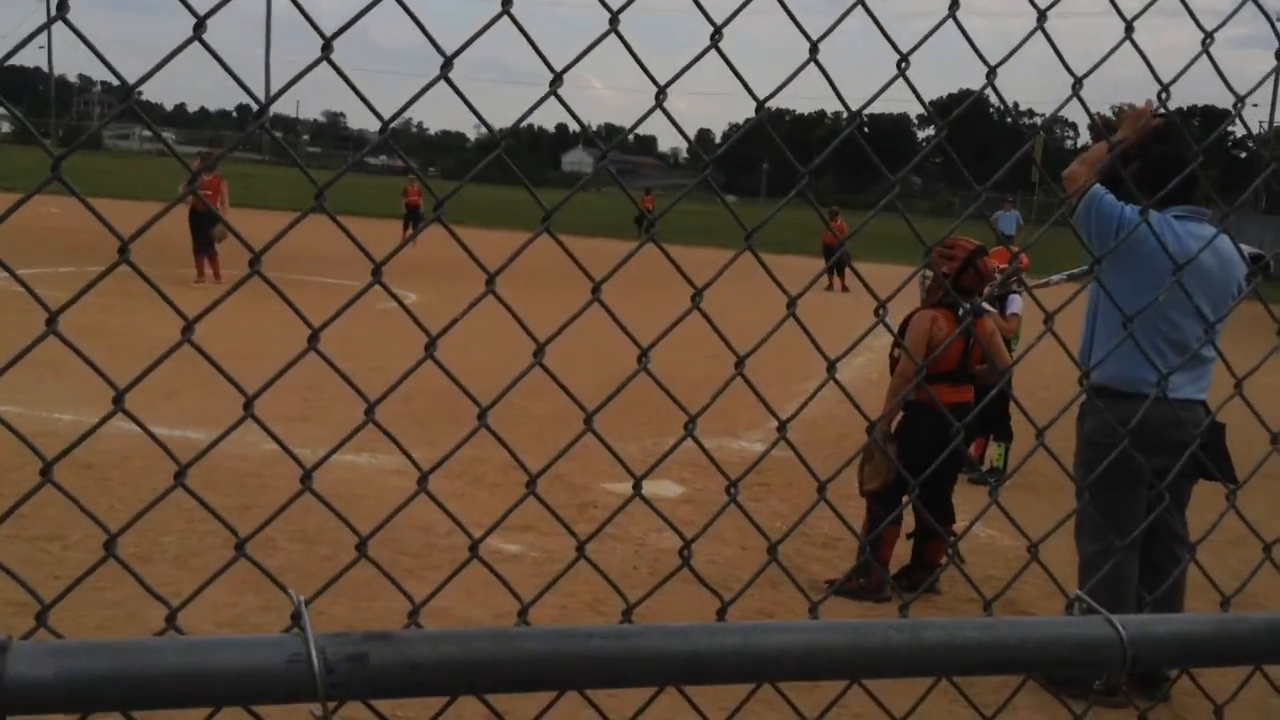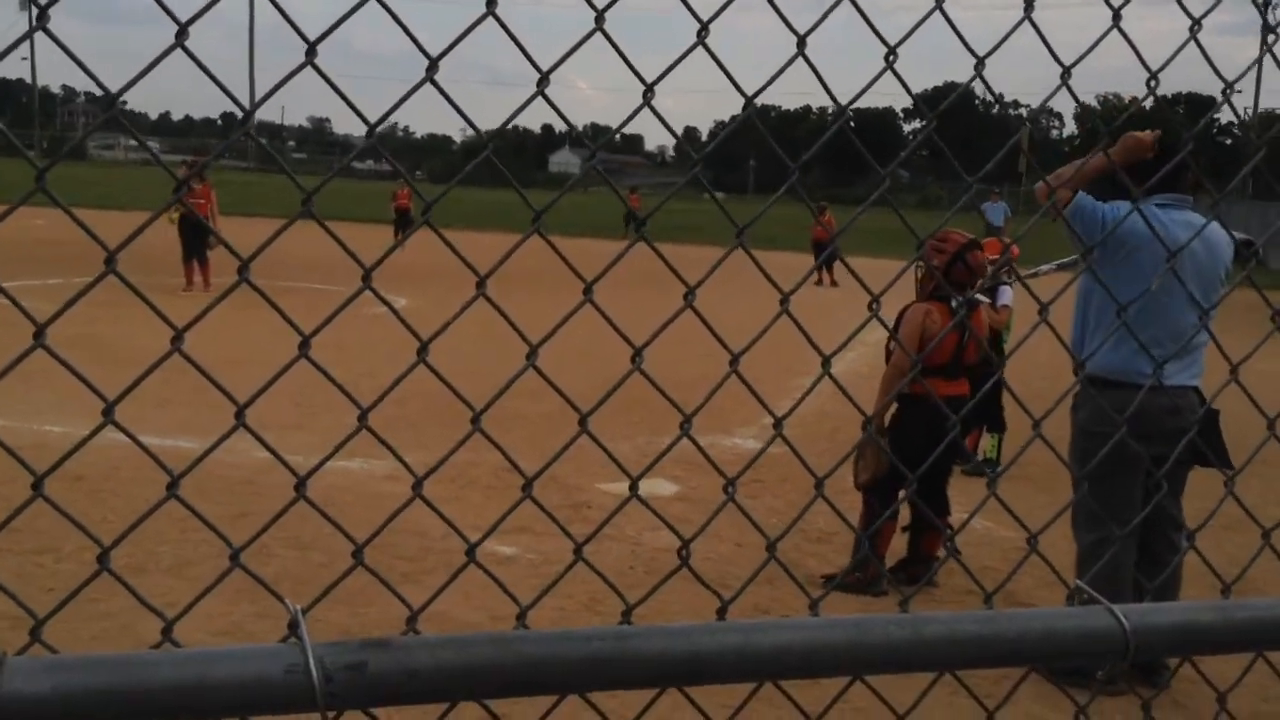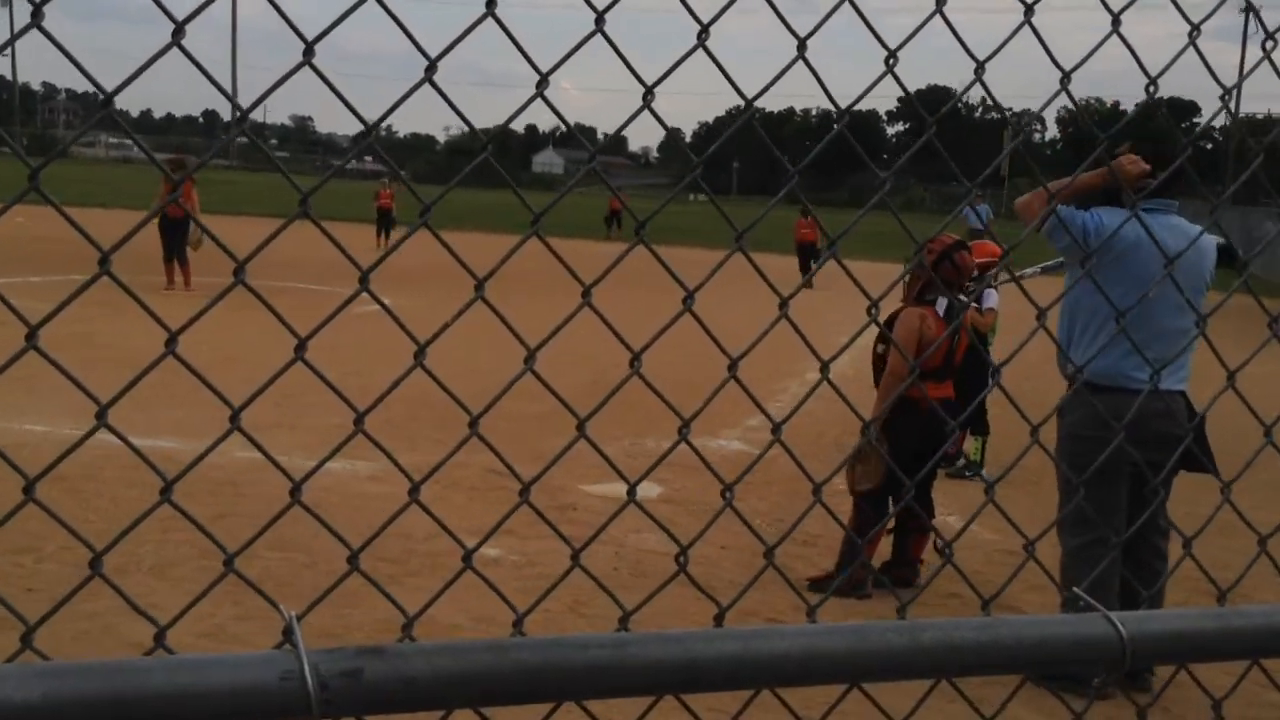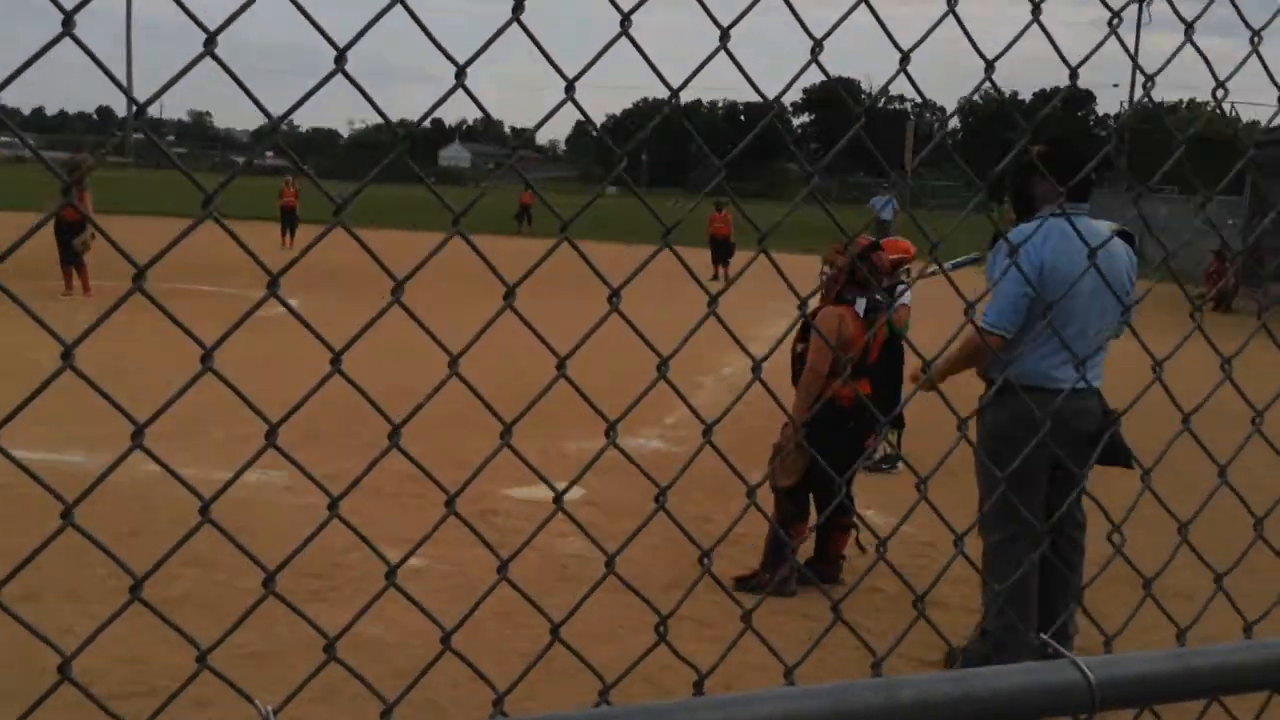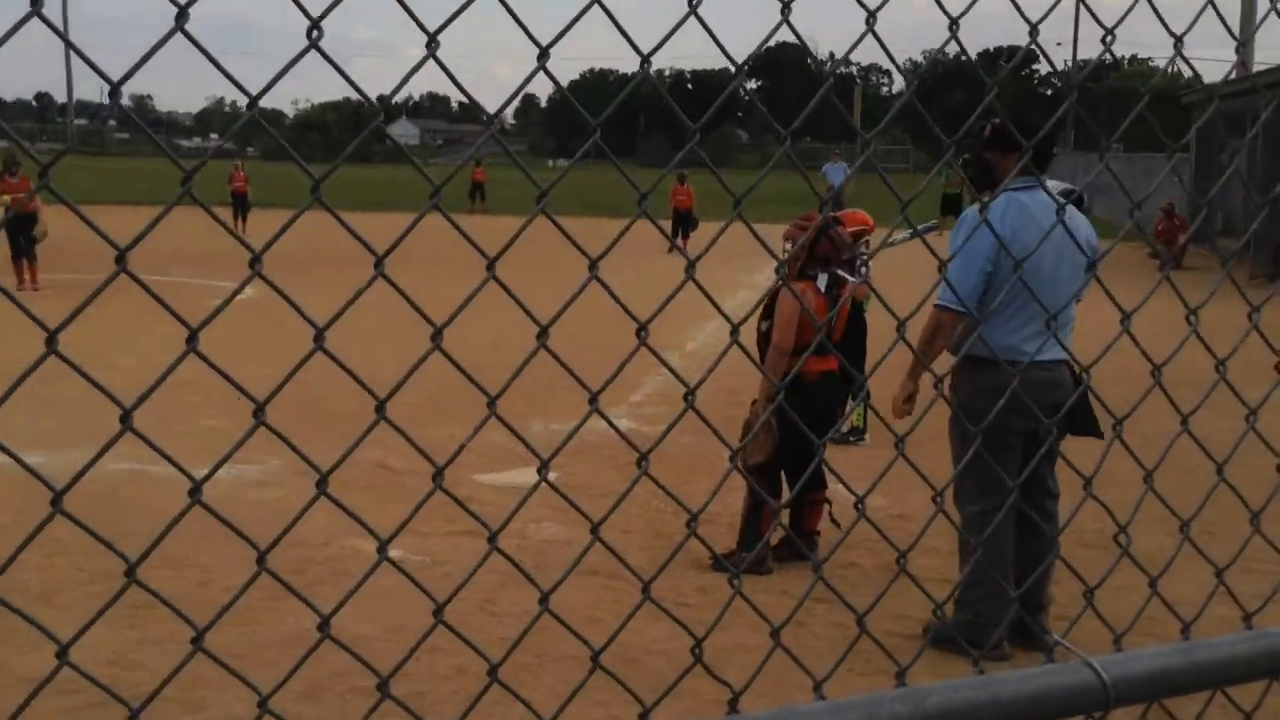
dt=0.5s
person 1, frame 1
left shoulder: (1132, 232)
right shoulder: (1230, 253)
left elbow: (1075, 177)
left wrist: (1124, 136)
left hip: (1121, 410)
right hip: (1187, 416)
left knee: (1109, 542)
right knee: (1166, 542)
left ankle: (1103, 670)
right ankle: (1151, 667)
person 1, frame 2
left shoulder: (1119, 224)
right shoulder: (1218, 239)
left elbow: (1047, 190)
left wrist: (1113, 156)
left hip: (1114, 401)
right hip: (1181, 404)
left knee: (1105, 532)
right knee: (1162, 530)
left ankle: (1103, 659)
right ankle: (1151, 655)
person 1, frame 3
left shoulder: (1107, 227)
right shoulder: (1203, 245)
left elbow: (1026, 208)
left wrist: (1098, 178)
left hip: (1101, 404)
right hip: (1168, 408)
left knee: (1090, 534)
right knee: (1147, 534)
left ankle: (1087, 662)
right ankle: (1136, 658)
person 1, frame 4
left shoulder: (1026, 240)
right shoulder: (1119, 249)
left elbow: (994, 338)
right elbow: (1113, 326)
left wrist: (939, 371)
left hip: (1022, 405)
right hip: (1084, 405)
left knee: (1010, 532)
right knee: (1064, 528)
left ankle: (1004, 652)
right ankle: (1054, 647)
person 1, frame 5
left shoulder: (987, 218)
right shoulder: (1080, 224)
left elbow: (952, 313)
right elbow: (1070, 304)
left wrist: (913, 375)
left hip: (993, 381)
right hip: (1057, 380)
left knee: (988, 506)
right knee: (1039, 501)
left ankle: (984, 627)
right ankle: (1030, 619)
person 2, frame 1
left shoulder: (928, 318)
right shoulder: (982, 322)
left elbow: (906, 374)
right elbow: (1003, 366)
left wrist: (883, 422)
left hip: (926, 417)
right hip: (960, 417)
left knee: (886, 492)
right knee: (937, 495)
left ankle: (871, 577)
right ankle: (924, 571)
person 2, frame 2
left shoulder: (921, 312)
right shoulder: (976, 314)
left elbow: (899, 368)
right elbow: (976, 360)
left wrist: (877, 415)
left hip: (920, 409)
right hip: (956, 408)
left knee: (882, 486)
right knee: (932, 487)
left ankle: (867, 570)
right ankle: (920, 563)
person 2, frame 3
left shoulder: (914, 315)
right shoulder: (958, 314)
left elbow: (896, 372)
left wrist: (875, 421)
left hip: (910, 412)
right hip: (941, 411)
left knee: (872, 488)
right knee: (916, 490)
left ankle: (852, 573)
right ankle: (905, 566)
person 2, frame 4
left shoulder: (832, 315)
right shoulder: (876, 314)
left elbow: (816, 372)
left wrist: (795, 420)
left hip: (829, 412)
right hip: (859, 410)
left knee: (793, 488)
right knee: (837, 487)
left ankle: (777, 572)
right ankle: (827, 563)
person 2, frame 5
left shoulder: (796, 291)
right shoulder: (840, 289)
left elbow: (781, 348)
left wrist: (764, 397)
left hip: (798, 388)
right hip: (830, 385)
left knee: (764, 466)
right knee: (808, 463)
left ankle: (753, 551)
right ankle: (804, 540)
person 3, frame 1
left shoulder: (1013, 299)
right shoulder: (993, 296)
left elbow: (1009, 331)
left wrist: (989, 309)
left knee: (998, 415)
right knee: (979, 411)
left ankle: (998, 469)
right ankle: (977, 458)
person 3, frame 2
left shoulder: (1003, 289)
right shoulder: (985, 287)
left elbow: (1000, 322)
left wrist: (980, 302)
left hip: (992, 355)
left knee: (991, 406)
right knee: (972, 403)
left ankle: (992, 461)
right ankle: (970, 451)
person 3, frame 3
left shoulder: (989, 293)
right shoulder: (970, 290)
left elbow: (985, 325)
left hip: (977, 358)
right hip: (961, 355)
left knee: (975, 408)
right knee: (957, 404)
left ankle: (976, 464)
right ankle: (955, 453)
person 3, frame 4
left shoulder: (901, 290)
right shoulder: (883, 286)
left elbow: (900, 322)
left hip: (891, 352)
left knee: (891, 402)
right knee: (874, 398)
left ankle: (893, 456)
person 3, frame 5
left shoulder: (862, 261)
left elbow: (862, 293)
left hip: (854, 323)
left knee: (856, 374)
right knee: (838, 371)
left ankle: (859, 429)
right ankle: (838, 420)
